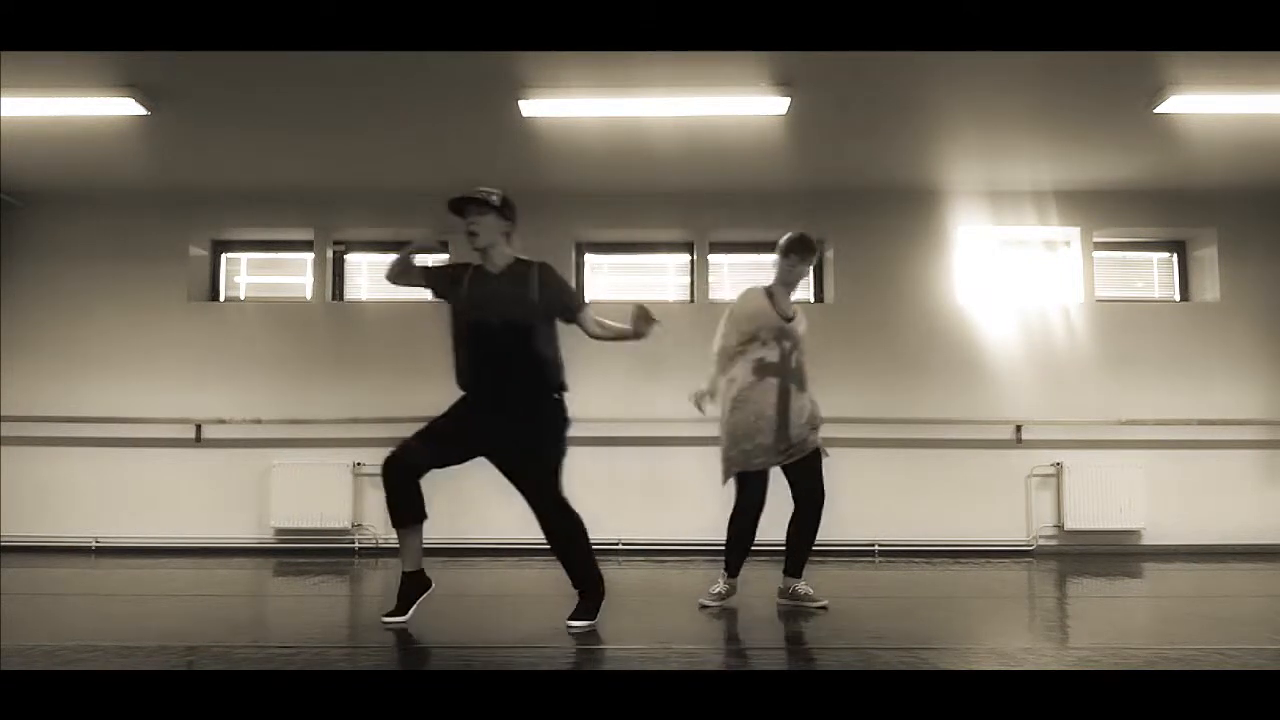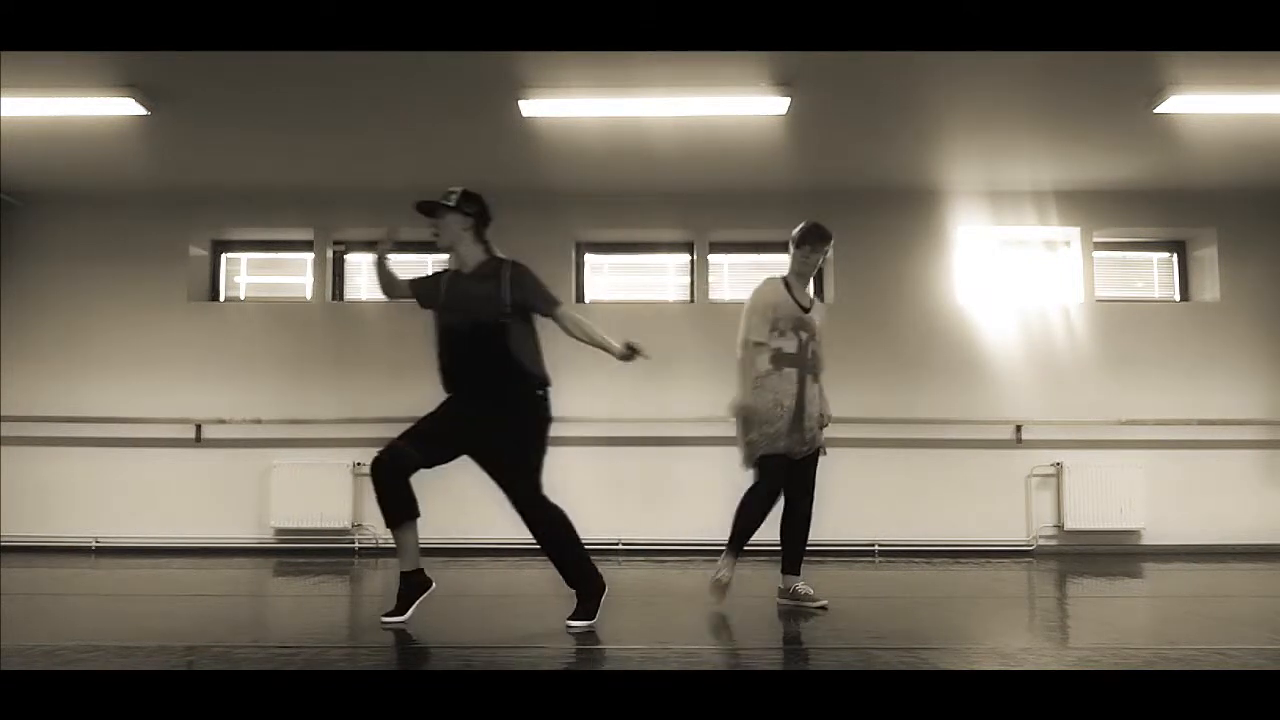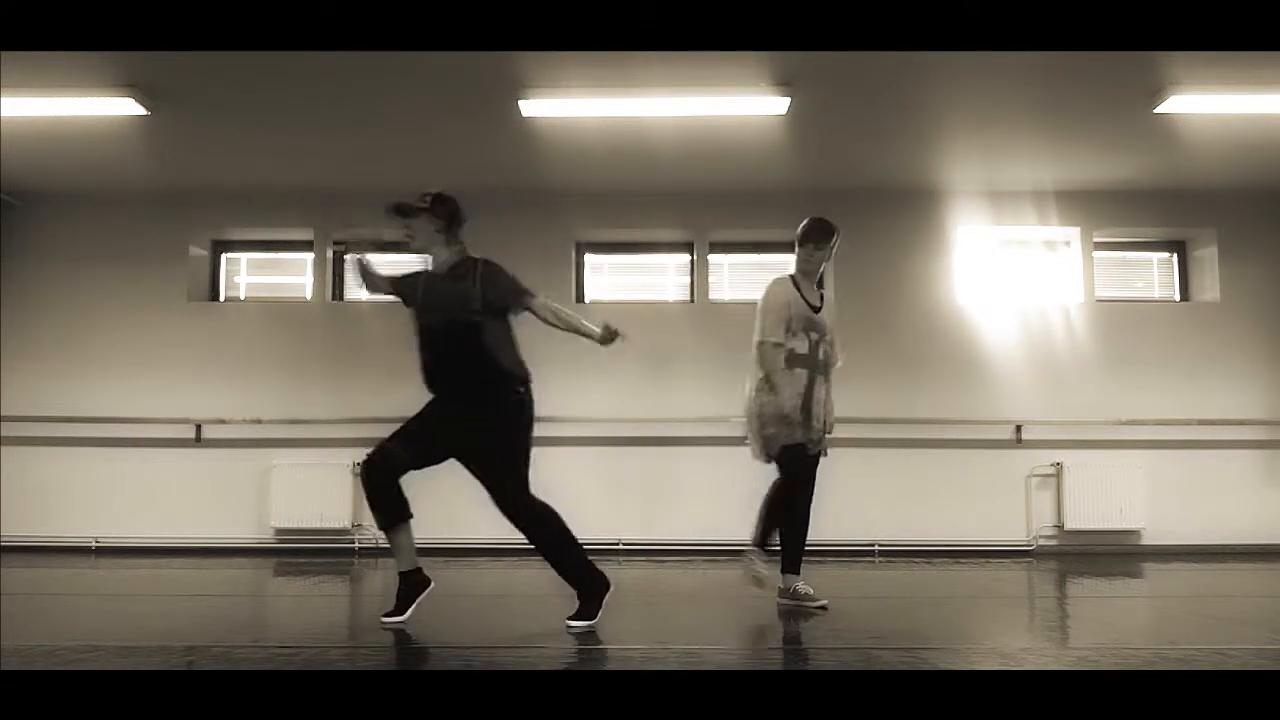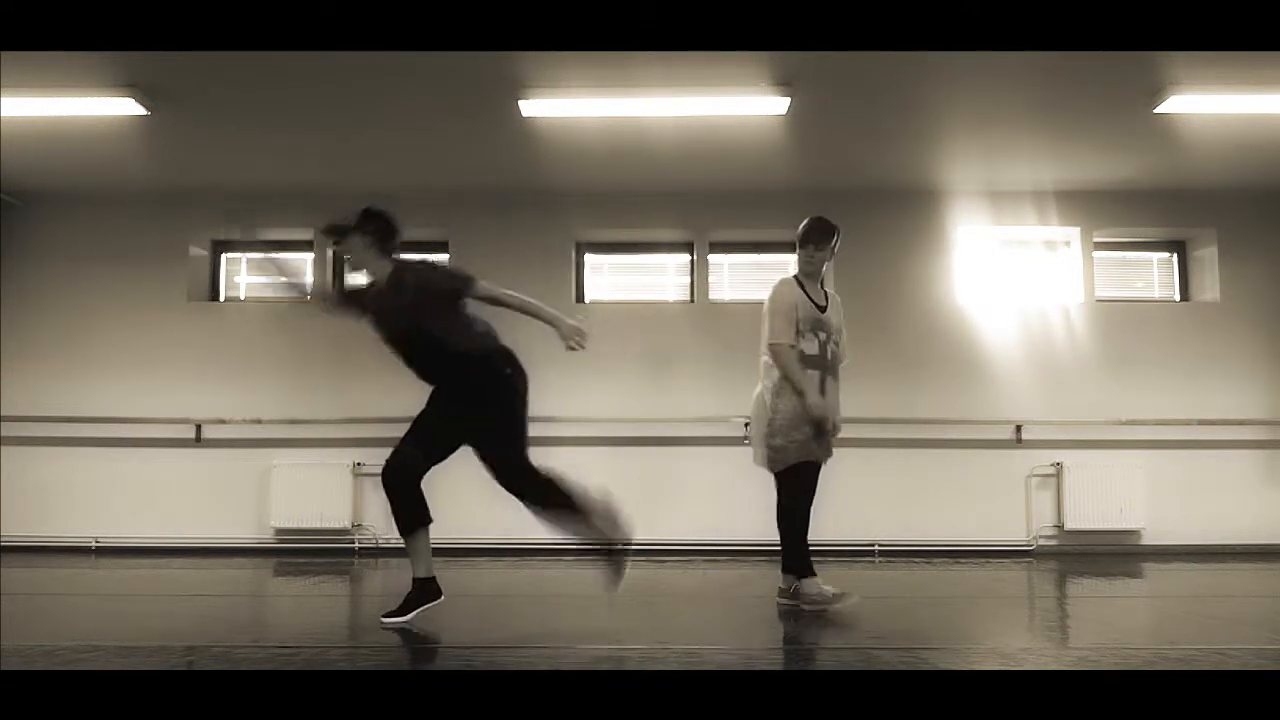
dt=0.2s
person 1, frame 1
left shoulder: (539, 277)
right shoulder: (462, 277)
left elbow: (590, 324)
right elbow: (396, 277)
left wrist: (631, 331)
right wrist: (413, 248)
left hip: (534, 411)
right hip: (479, 406)
left knee: (547, 502)
right knee: (400, 465)
left ankle: (590, 593)
right ankle: (413, 577)
person 1, frame 2
left shoulder: (512, 275)
right shoulder: (444, 283)
left elbow: (567, 319)
right elbow: (393, 291)
left wrist: (614, 347)
right wrist: (381, 256)
left hip: (516, 408)
right hip: (465, 406)
left knee: (528, 499)
right knee: (389, 465)
left ankle: (589, 590)
right ankle: (412, 577)
person 1, frame 3
left shoulder: (483, 274)
right shoulder: (422, 283)
left elbow: (542, 308)
right elbow: (374, 284)
left wrist: (593, 332)
right wrist: (359, 252)
left hip: (499, 405)
right hip: (451, 405)
left knee: (513, 498)
right knee: (378, 467)
left ankle: (591, 585)
right ankle: (411, 577)
person 1, frame 4
left shoulder: (417, 277)
right shoulder: (371, 296)
left elbow: (492, 292)
right elbow: (322, 297)
left wrist: (560, 321)
left hip: (492, 382)
right hip: (453, 393)
left knee: (514, 472)
right knee: (400, 470)
left ankle: (601, 523)
right ankle: (424, 584)
person 2, frame 1
left shoulder: (799, 317)
right shoulder: (751, 300)
right elbow: (725, 347)
left wrist: (812, 405)
right wrist: (712, 383)
left hip: (795, 420)
right hip: (750, 414)
left knee: (812, 496)
right knee: (750, 500)
left ankle: (792, 582)
right ankle: (728, 579)
person 2, frame 2
left shoulder: (816, 307)
right shoulder: (769, 290)
right elbow: (750, 343)
left wrist: (822, 402)
right wrist: (744, 391)
left hip: (804, 410)
right hip: (768, 403)
left knee: (802, 495)
right knee: (769, 483)
left ankle: (791, 581)
right ankle: (730, 557)
person 2, frame 3
left shoulder: (826, 302)
right shoulder: (779, 289)
right elbow: (766, 346)
left wrist: (827, 407)
right wrist: (780, 394)
left hip: (811, 408)
right hip: (777, 400)
left knee: (803, 491)
right knee: (794, 474)
left ankle: (791, 580)
right ankle: (757, 548)
person 2, frame 4
left shoulder: (834, 300)
right shoulder: (784, 291)
right elbow: (778, 349)
left wrist: (834, 408)
right wrist: (809, 396)
left hip: (816, 410)
right hip: (786, 405)
left knee: (802, 494)
right knee: (795, 489)
left ankle: (792, 582)
right ankle: (804, 579)
